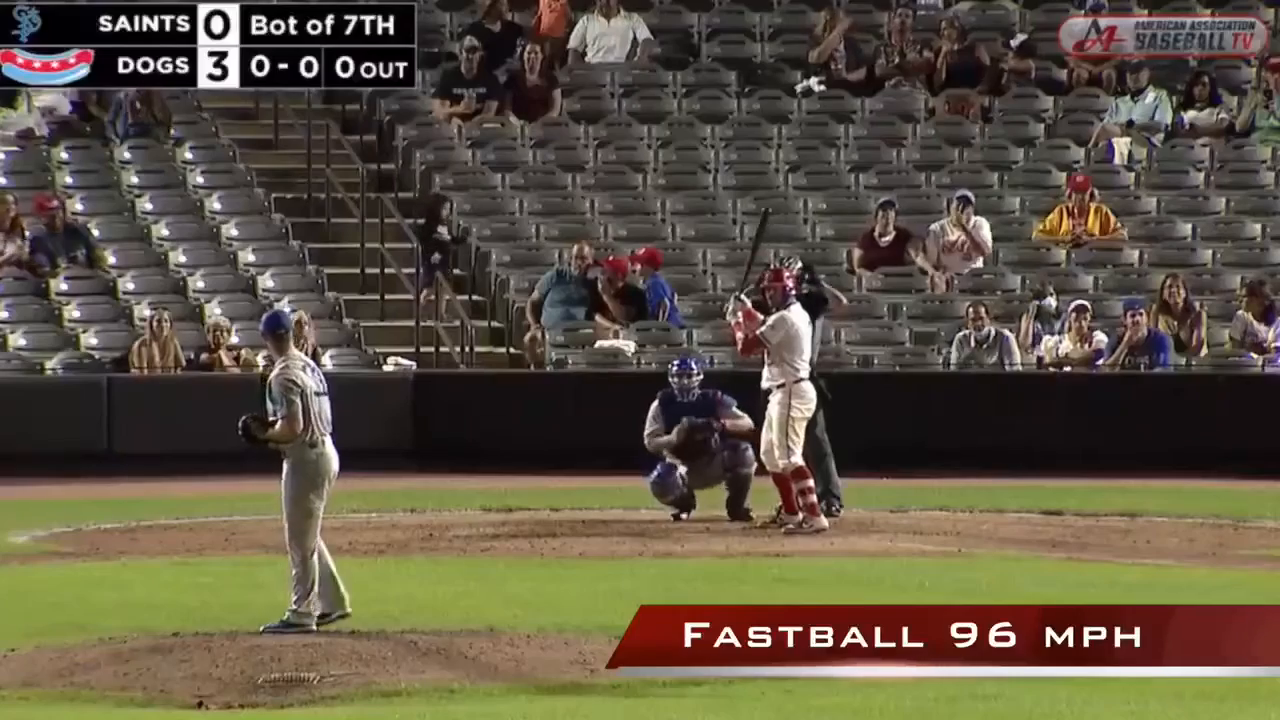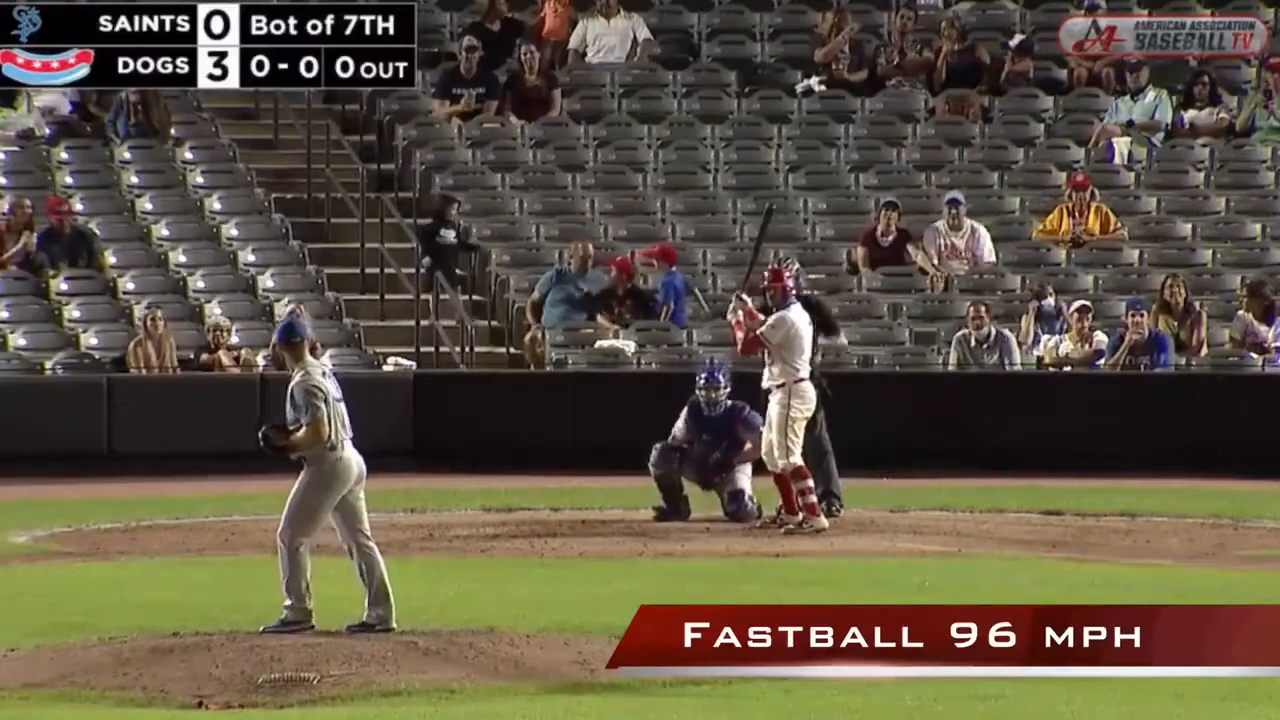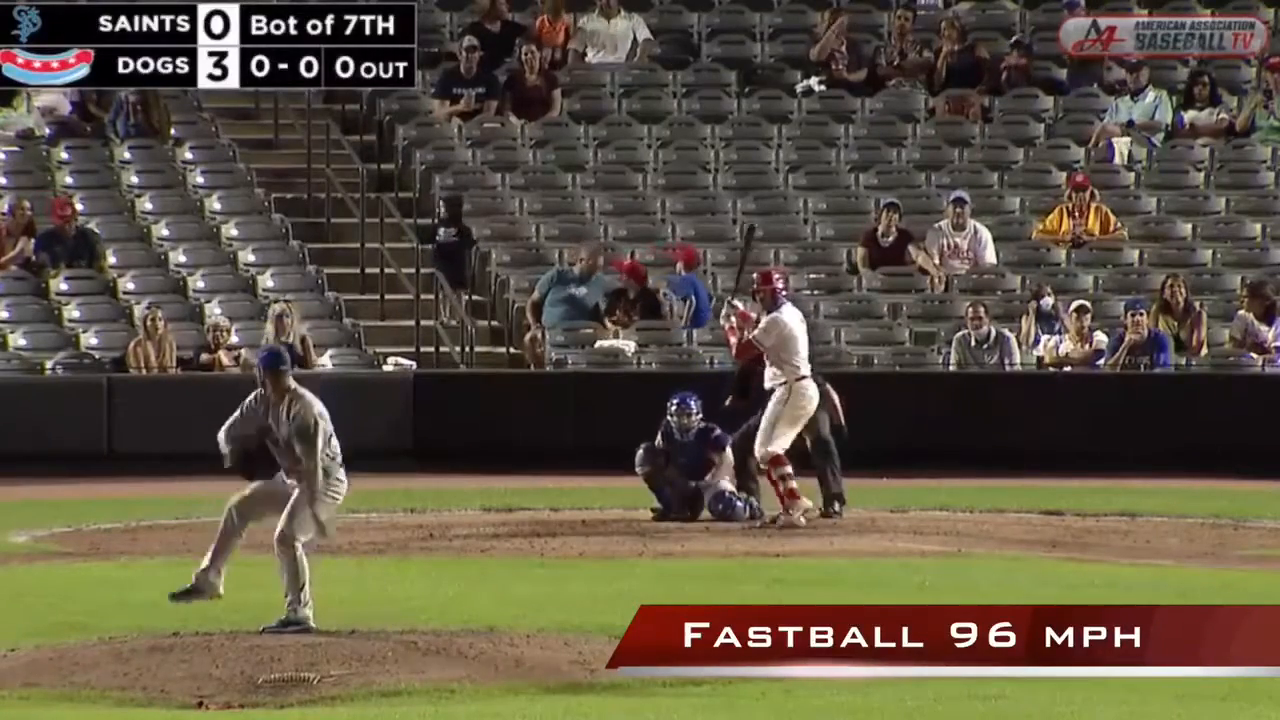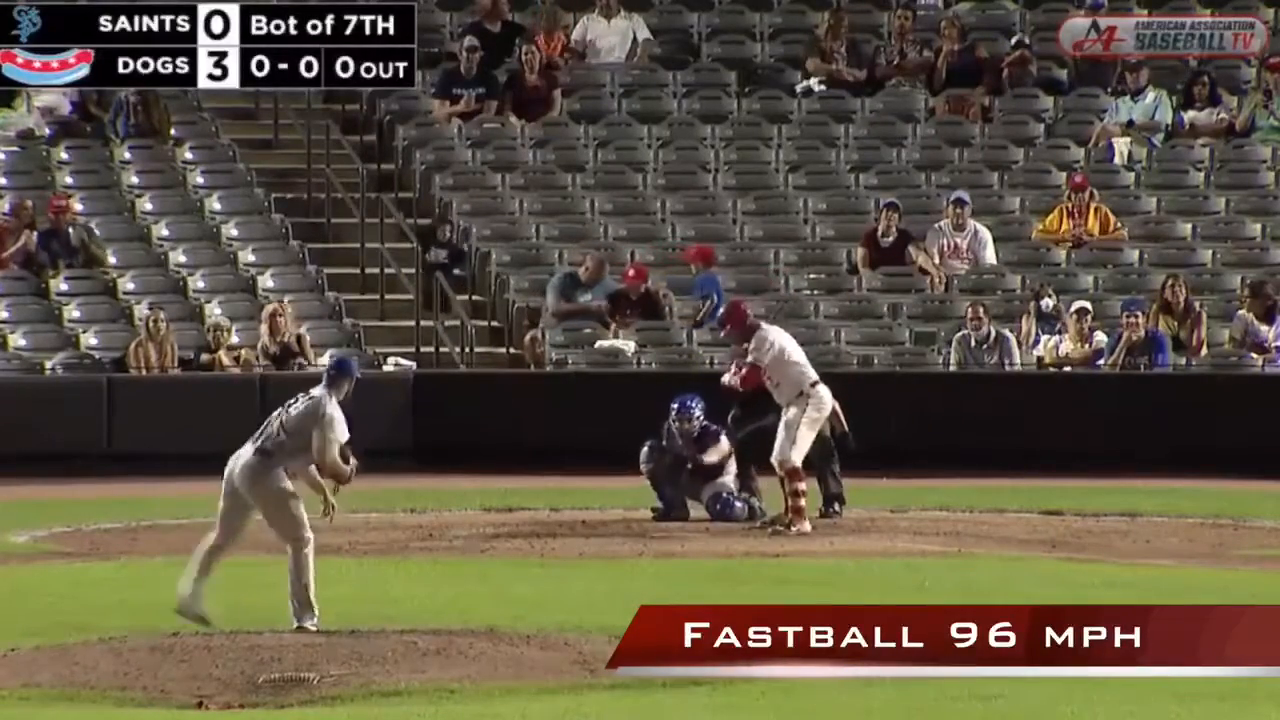
dt=1s
person 1, frame 1
left shoulder: (283, 375)
right shoulder: (310, 366)
left elbow: (292, 429)
left wrist: (265, 434)
right wrist: (272, 428)
left hip: (306, 459)
right hip: (325, 452)
left knee: (300, 541)
right knee: (307, 537)
left ankle: (301, 614)
right ankle: (333, 601)
person 1, frame 2
left shoulder: (303, 382)
right shoulder: (323, 373)
left elbow: (318, 433)
left wrist: (286, 441)
right wrist: (290, 435)
left hip: (327, 465)
right hip: (349, 460)
left knee: (290, 536)
right knee: (358, 540)
left ankle: (298, 613)
right ankle: (381, 613)
person 1, frame 3
left shoulder: (306, 411)
right shoulder: (261, 399)
left elbow: (313, 466)
right elbow: (228, 432)
left wrist: (315, 514)
right wrist: (233, 451)
left hip: (325, 483)
right hip: (291, 479)
left knee: (286, 539)
right knee: (238, 510)
left ankle: (299, 615)
right ankle: (207, 582)
person 1, frame 4
left shoulder: (304, 400)
right shoulder: (329, 413)
right elbow: (325, 459)
left wrist: (324, 492)
right wrist: (345, 472)
left hip: (239, 464)
right hip: (263, 476)
left knee: (224, 536)
right knee: (301, 543)
left ankle: (191, 599)
right ankle: (305, 618)
person 2, frame 1
left shoulder: (785, 318)
right shoulder: (797, 314)
left elbow: (746, 347)
right elbow: (767, 329)
left wrist: (736, 320)
right wrist: (747, 311)
left hip: (791, 394)
right hip: (783, 393)
left knee: (789, 457)
right knee: (770, 455)
left ankle: (815, 517)
right ankle: (791, 513)
person 2, frame 2
left shoulder: (784, 318)
right shoulder: (798, 314)
left elbow: (746, 347)
right elbow: (766, 329)
left wrist: (736, 320)
right wrist: (747, 310)
left hip: (790, 394)
right hip: (784, 393)
left knee: (788, 457)
right knee: (772, 455)
left ankle: (814, 516)
right ankle: (791, 513)
person 2, frame 3
left shoulder: (776, 320)
right shoulder: (790, 313)
left elbow: (740, 352)
right elbow: (761, 327)
left wrist: (729, 325)
right wrist: (741, 314)
left hip: (794, 390)
right hip: (800, 390)
left knee: (768, 448)
right knee: (765, 450)
left ankle: (795, 502)
right ankle: (788, 510)
person 2, frame 4
left shoulder: (763, 338)
right shoulder: (763, 336)
left elbow: (748, 381)
right elbow: (758, 373)
left wrist: (729, 378)
right wrist: (737, 371)
left hip: (810, 399)
right hip: (797, 401)
left knee: (787, 456)
right knee: (781, 459)
left ankle: (799, 519)
right ankle: (791, 513)
